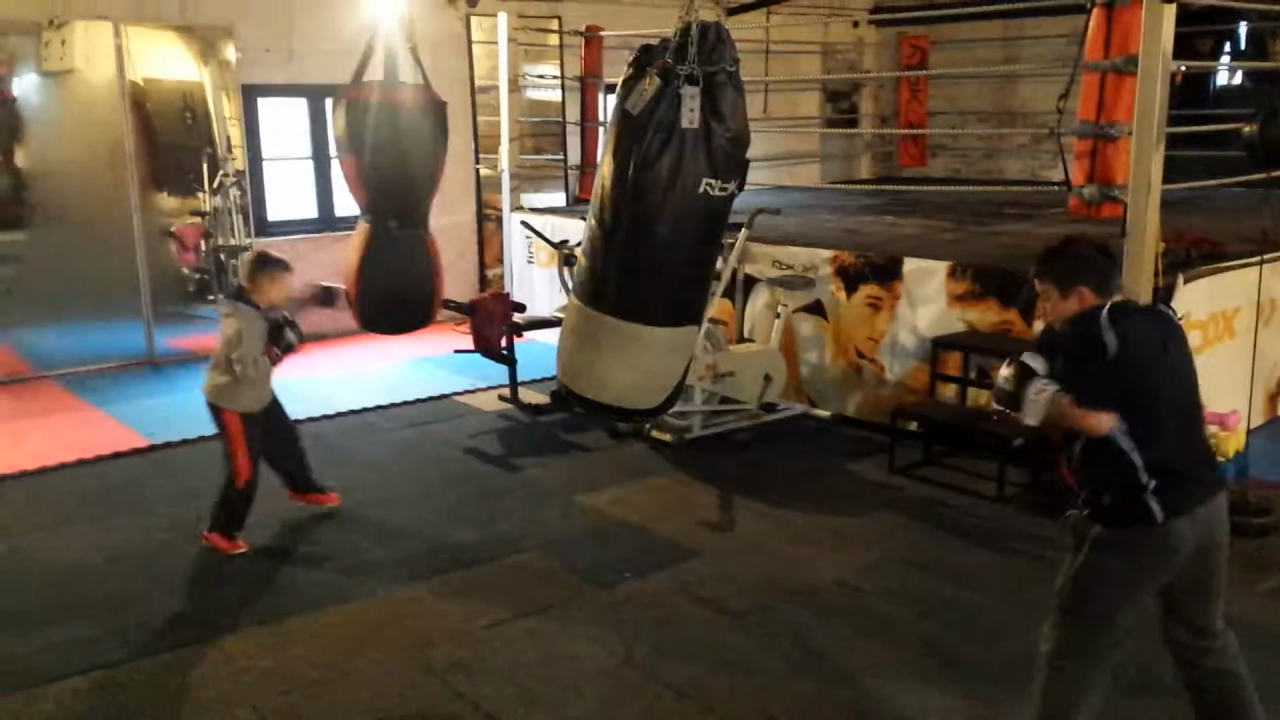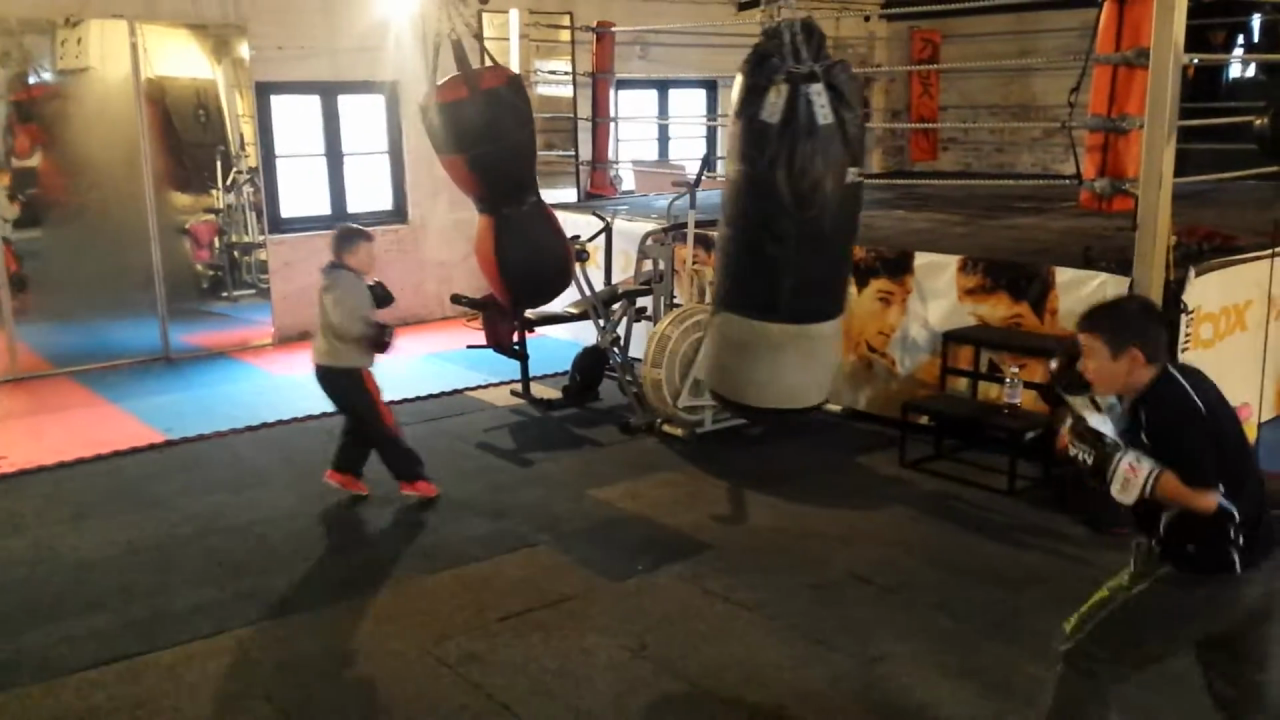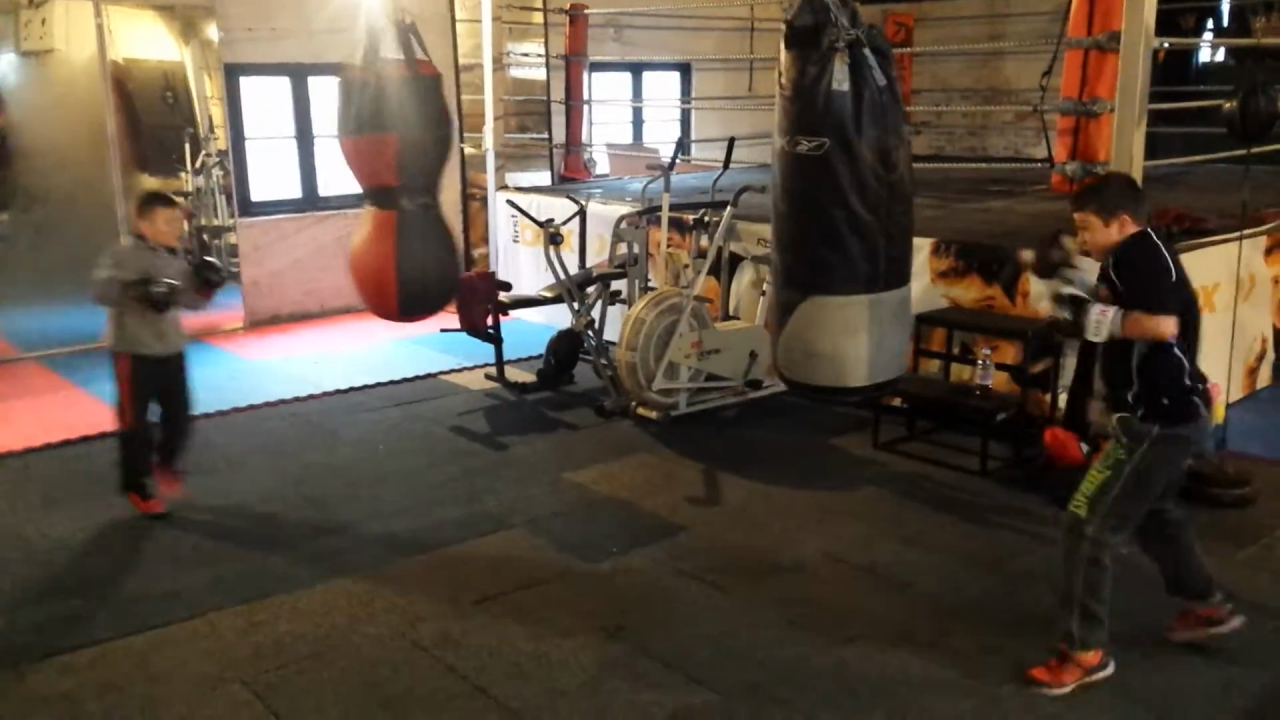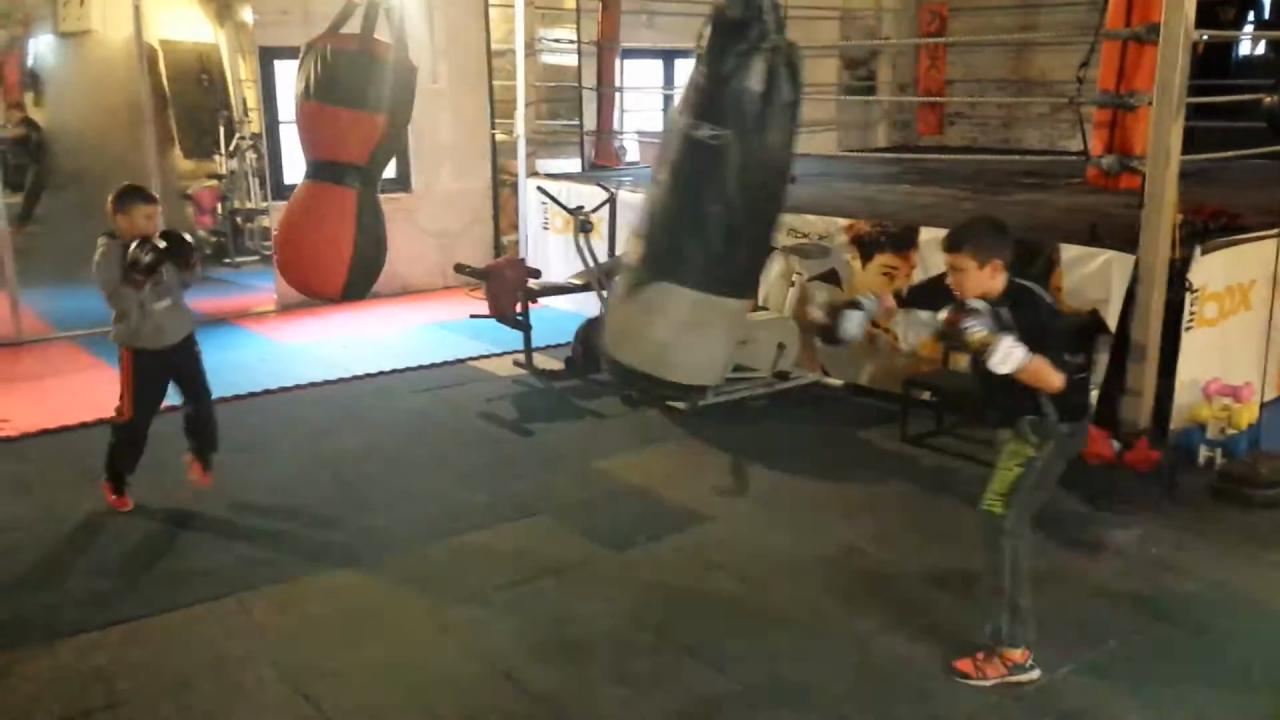
dt=0.7s
person 1, frame 1
left shoulder: (1087, 331)
right shoulder: (1160, 323)
left elbow: (1096, 418)
left wrist: (1043, 399)
left hip: (1135, 524)
right hip: (1205, 509)
left knee: (1074, 656)
right knee: (1203, 641)
person 1, frame 2
left shoulder: (1170, 404)
right shoulder: (1176, 386)
left elbow: (1202, 495)
right elbow: (1173, 463)
left wrist: (1118, 462)
right wrist: (1090, 439)
left hip: (1204, 576)
left knee: (1087, 657)
person 1, frame 3
left shoulder: (1142, 254)
right shoulder: (1139, 255)
left elbow: (1163, 326)
left wrist: (1092, 316)
right wrist: (1073, 295)
left hip: (1160, 420)
right hip: (1178, 413)
left knee: (1089, 526)
right knee: (1153, 512)
left ankle: (1086, 651)
right ankle: (1206, 605)
person 1, frame 4
left shoulder: (1032, 305)
right shoulder: (958, 291)
left elbow: (1053, 381)
right elbow: (906, 298)
left wrist: (993, 342)
right wrist: (861, 310)
left hip: (1053, 423)
right hip: (1020, 417)
left knee: (1001, 517)
right knee: (1026, 490)
left ankle: (1012, 652)
person 2, frame 1
left shoulder: (260, 311)
right shoulder: (244, 324)
right elbow: (246, 370)
right wrist: (271, 353)
left hip: (258, 397)
right hip: (232, 404)
left knee: (286, 443)
right knee: (243, 472)
left ankle: (305, 489)
right ankle: (220, 531)
person 2, frame 2
left shoulder: (334, 280)
right shoulder: (351, 285)
right elbow: (346, 325)
left wrist: (371, 301)
right wrist: (375, 333)
left hip: (327, 366)
right hip: (348, 367)
left knee: (361, 419)
right knee: (381, 423)
left ankle: (343, 471)
right ankle: (412, 479)
person 2, frame 3
left shoulder: (177, 259)
right shoulder: (125, 255)
left elbow: (192, 300)
right elbow: (101, 288)
left wrist: (206, 286)
right wrist: (137, 290)
left hip: (171, 352)
right hip: (134, 354)
left knee: (178, 415)
right knee: (134, 424)
left ankle: (165, 465)
right ankle: (136, 489)
person 2, frame 4
left shoulder: (158, 248)
right shoulder: (109, 256)
left elbow: (181, 281)
right elbow: (118, 299)
left wrist: (183, 263)
right wrist: (140, 273)
left hip: (181, 340)
right hip: (141, 350)
left knee: (200, 400)
right knee: (134, 418)
left ankle: (201, 454)
right ankle: (116, 480)
